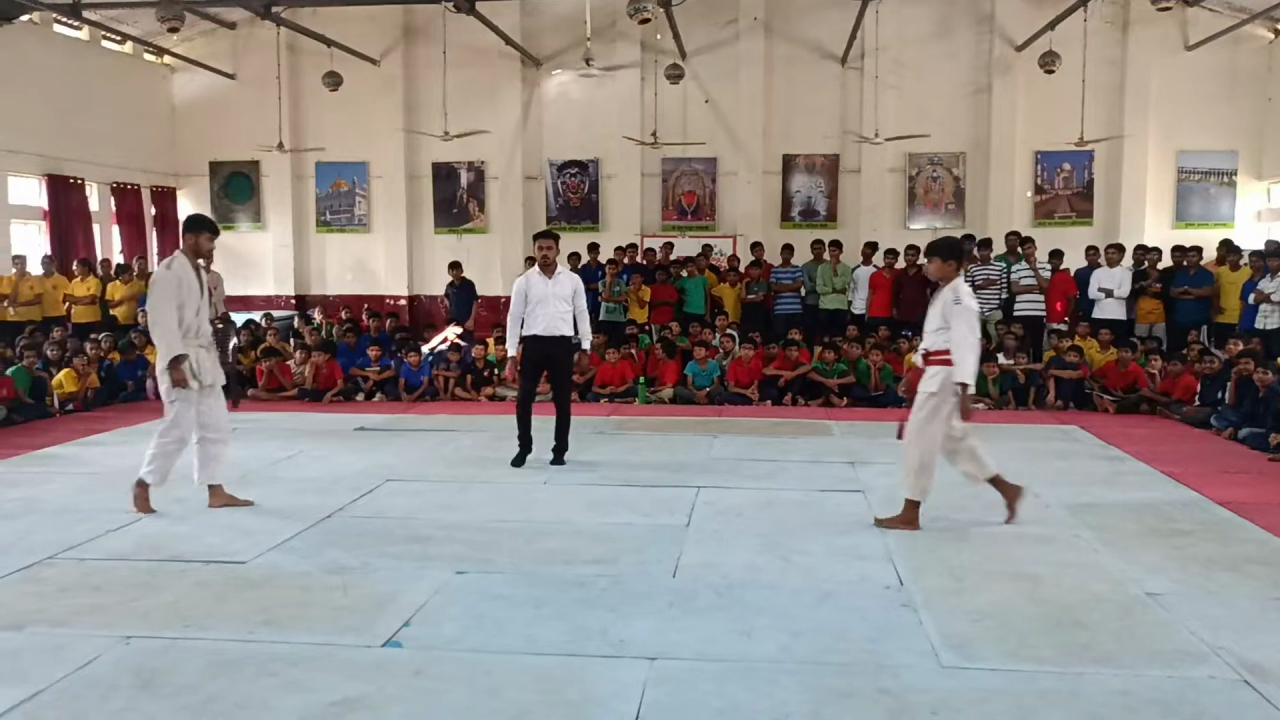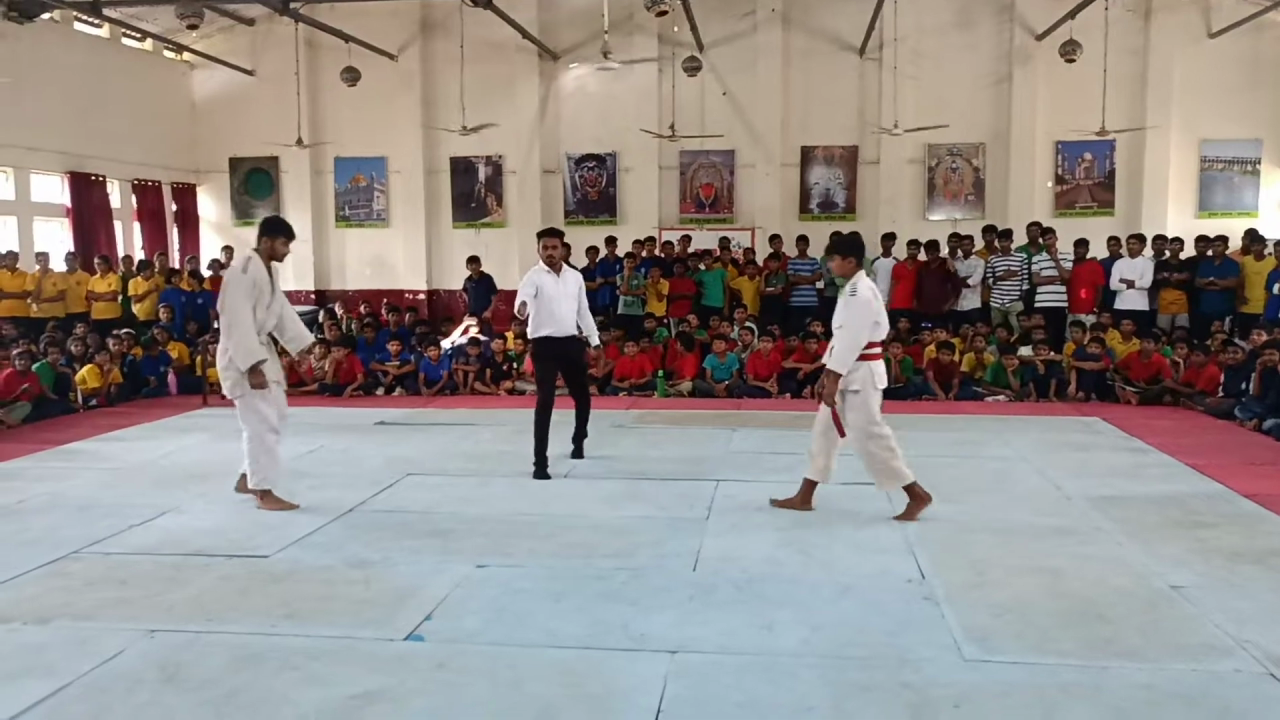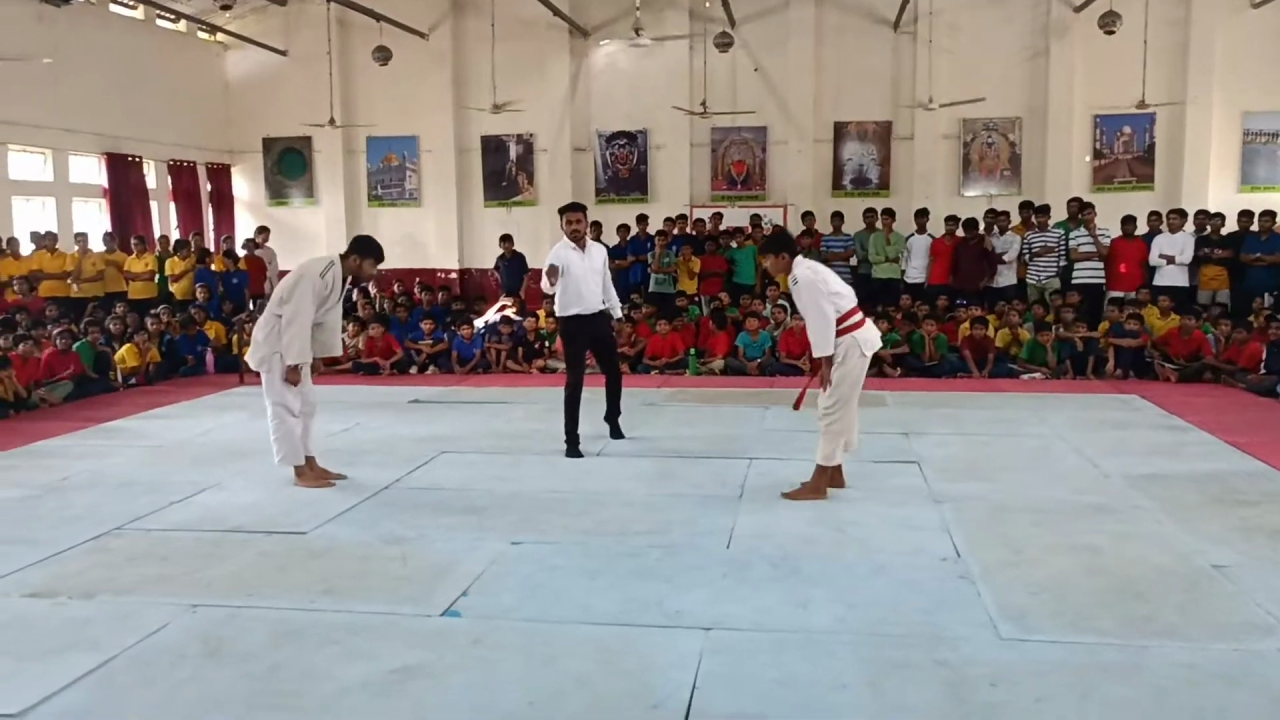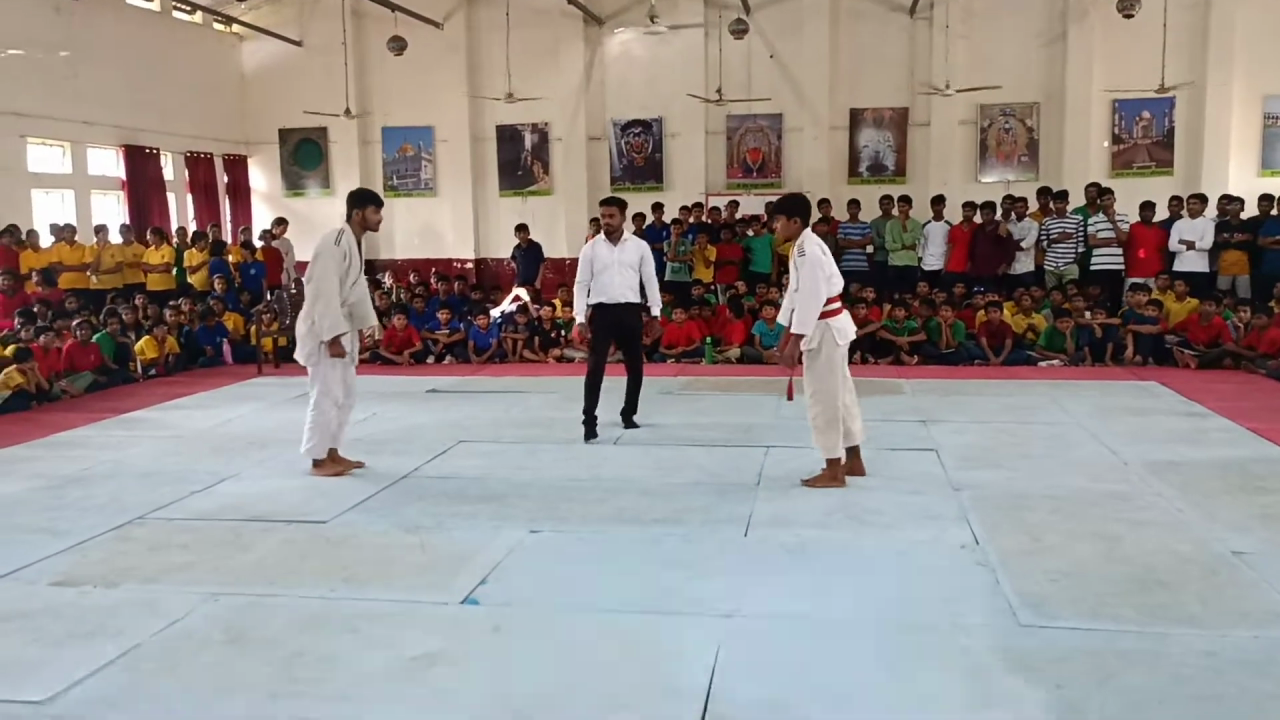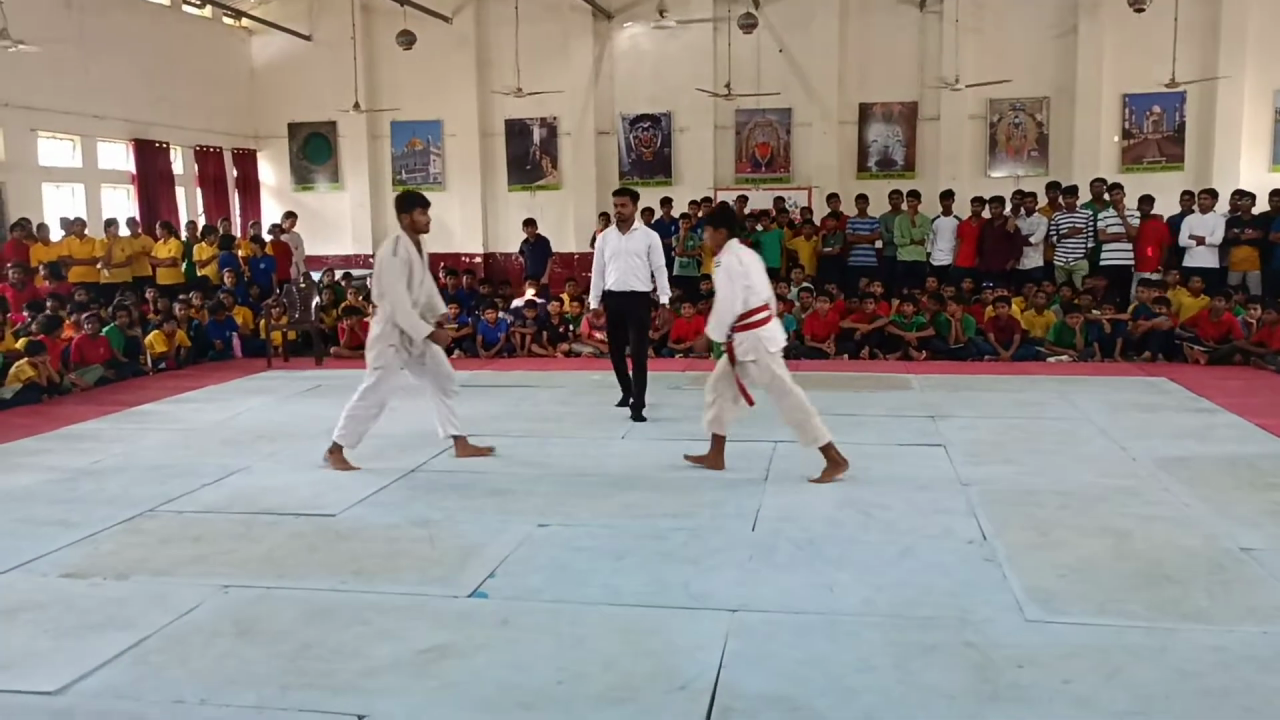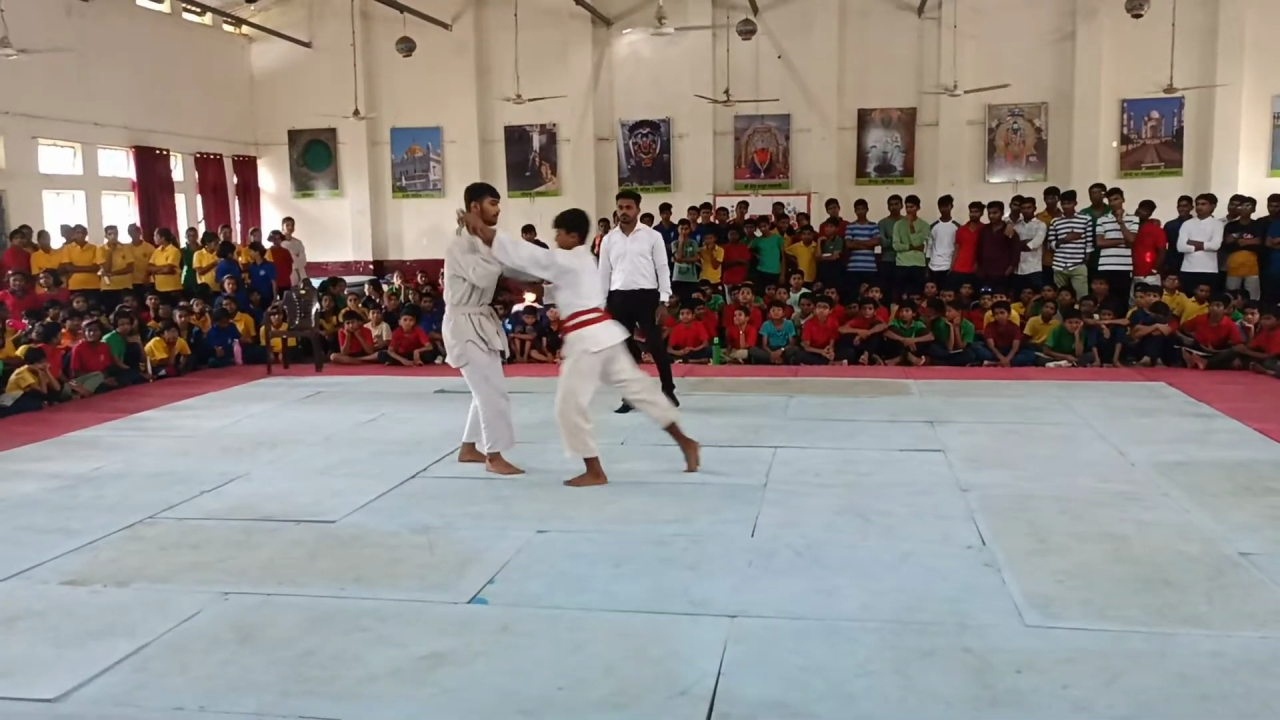
dt=0.5s
person 1, frame 1
left shoulder: (958, 297)
right shoulder: (947, 293)
left elbow: (965, 346)
left wrist: (963, 391)
left hip: (947, 377)
right hip: (939, 374)
left knee: (918, 440)
right knee: (953, 439)
left ankle: (910, 514)
right ankle: (1006, 490)
person 1, frame 2
left shoulder: (859, 292)
right shoulder: (856, 288)
left elbow: (852, 339)
left wrist: (832, 377)
right wrist: (828, 372)
left hip: (860, 373)
right hip: (850, 372)
left knee: (871, 436)
right knee: (824, 432)
left ankle: (916, 494)
right ankle: (804, 498)
person 1, frame 3
left shoulder: (802, 277)
right shoulder: (805, 270)
left elbow: (821, 320)
left wrist: (824, 363)
right wrist: (824, 360)
left hip: (851, 341)
right hip: (851, 338)
left knee: (834, 409)
right knee: (840, 407)
left ankle: (818, 483)
right ankle: (834, 473)
person 1, frame 4
left shoulder: (808, 250)
right shoulder: (806, 246)
left elbow: (811, 299)
right elbow: (796, 293)
left wrist: (795, 342)
right wrist: (787, 334)
left hip: (825, 329)
right hip: (829, 326)
left knee: (822, 398)
right knee: (839, 394)
left ankle: (833, 471)
right ankle: (853, 461)
person 1, frame 5
left shoulder: (727, 260)
right shoulder: (746, 254)
left elbow: (729, 306)
left wrist: (710, 336)
left hip: (754, 337)
right hip: (760, 332)
left knee: (787, 397)
right knee: (719, 387)
left ankle: (833, 459)
right ankle: (715, 456)
person 1, frame 6
left shoulder: (564, 260)
right shoulder: (584, 259)
left elbow: (524, 255)
left wrist: (482, 229)
left hip: (585, 338)
right hip: (603, 333)
left knee: (570, 406)
right knee: (638, 388)
left ankle: (594, 472)
right ankle: (684, 440)
person 2, frame 1
left shoulder: (199, 273)
right shoulder: (169, 272)
right elbow: (163, 323)
left wrist: (211, 357)
right wrist: (175, 364)
left hip: (204, 359)
right hip: (181, 361)
left knee: (216, 428)
right knee: (178, 429)
left ankle: (216, 492)
right ankle: (143, 485)
person 2, frame 2
left shoulder: (268, 271)
right shoulder: (242, 273)
left elbow: (282, 311)
right elbow: (238, 324)
left wrist: (301, 346)
right wrist: (253, 367)
left hip: (261, 351)
right hip: (241, 357)
left knee: (275, 416)
right knee: (262, 425)
left ankle: (247, 480)
right ankle: (264, 493)
person 2, frame 3
left shoulder: (340, 276)
right shoulder: (317, 274)
left elbow: (329, 319)
right elbow: (297, 321)
left wrist: (318, 355)
right wrist: (293, 364)
left hip: (295, 338)
right hip: (276, 337)
left knee: (305, 405)
right knee: (285, 406)
left ankle: (310, 464)
right ankle: (301, 472)
person 2, frame 4
left shoulder: (355, 243)
right shoulder: (334, 245)
right elbow: (323, 295)
left wrist: (361, 327)
right wrist: (333, 338)
left hip: (341, 326)
right hip: (322, 328)
left knee: (345, 395)
right knee: (326, 396)
left ankle: (332, 453)
right ankle: (318, 461)
person 2, frame 5
left shoulder: (417, 246)
right shoulder: (392, 253)
right elbow: (397, 306)
left wrist: (439, 314)
right wrist: (432, 333)
left hip: (419, 330)
right hip: (393, 333)
left knee: (444, 382)
right knee: (374, 393)
left ankle: (460, 444)
right ankle: (335, 451)
person 2, frame 6
left shoulder: (483, 240)
right shoulder: (463, 242)
left elbow: (503, 271)
right elbow: (484, 277)
left hip: (482, 322)
right hip: (464, 323)
left knee: (487, 391)
right knee: (492, 391)
left ankle: (469, 448)
right ankle: (494, 456)
person 3, frame 1
left shoulder: (573, 280)
right shoulder: (524, 281)
left elbow: (581, 313)
right elbow: (515, 316)
left wrist: (586, 346)
right wrist: (512, 350)
left hip: (562, 344)
right hip: (534, 344)
left knee: (563, 401)
right knee: (524, 398)
left ankle: (559, 450)
right ankle: (524, 446)
person 3, frame 2
left shoulder: (575, 277)
right shoulder: (533, 277)
left elbow: (583, 311)
right elbow: (523, 299)
left wrist: (595, 342)
right wrist: (522, 308)
left hip: (571, 342)
right hip: (544, 344)
left knee: (582, 397)
right knee: (545, 402)
left ankle: (578, 441)
right ankle: (540, 462)
person 3, frame 3
left shoulder: (599, 251)
right shoulder: (558, 253)
right elbow: (548, 283)
left wrist: (617, 314)
right wrist: (550, 281)
left hip: (599, 318)
right hip: (572, 323)
left knee: (613, 372)
right knee: (574, 382)
left ankle: (612, 418)
right ankle: (571, 440)
person 3, frame 4
left shoulder: (640, 246)
right shoulder: (591, 248)
left elbow: (650, 280)
right elbow: (581, 284)
left wrist: (655, 313)
right wrist: (580, 317)
left hip: (630, 311)
right hip: (602, 312)
left knee: (635, 368)
right knee: (595, 367)
left ankle: (628, 413)
right ankle: (589, 422)
person 3, frame 5
left shoulder: (649, 236)
right shoulder: (604, 237)
left elbow: (659, 270)
right elbow: (598, 272)
left wrist: (663, 303)
right wrist: (594, 304)
left hip: (638, 298)
right hip: (613, 299)
left knee: (638, 354)
right knee: (615, 351)
left ankle: (638, 405)
right ankle: (626, 392)
person 3, frame 6
left shoulder: (652, 236)
right shoulder: (609, 239)
left elbow: (663, 269)
right elbow: (604, 273)
left wrist: (663, 301)
left hip: (646, 296)
right hip: (619, 297)
left knee: (656, 345)
left ankle: (668, 390)
right ankle: (628, 399)
